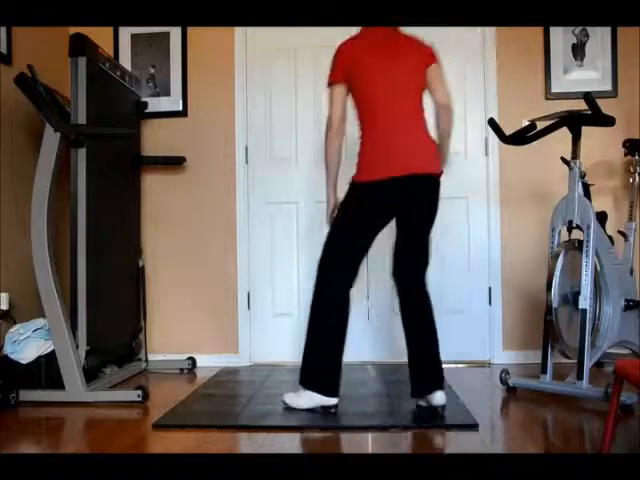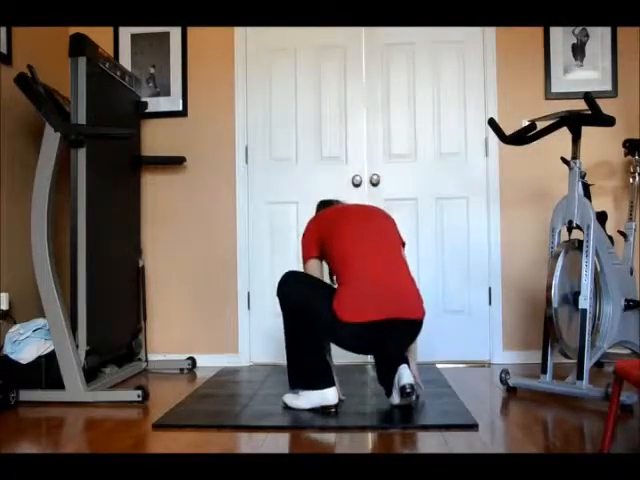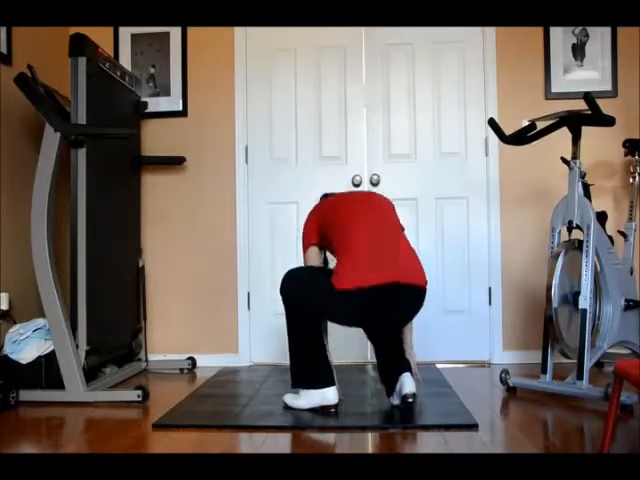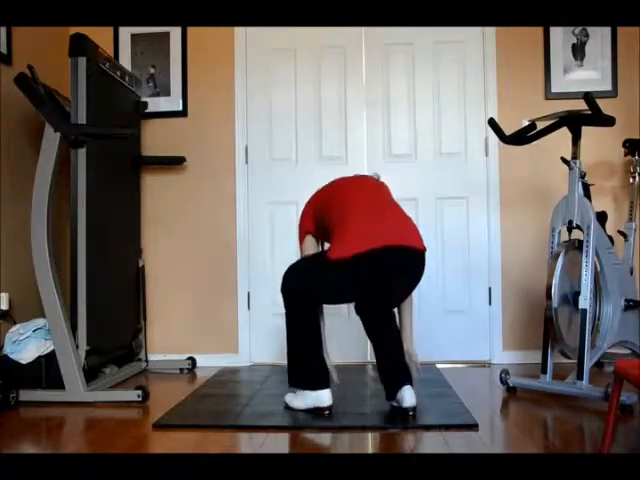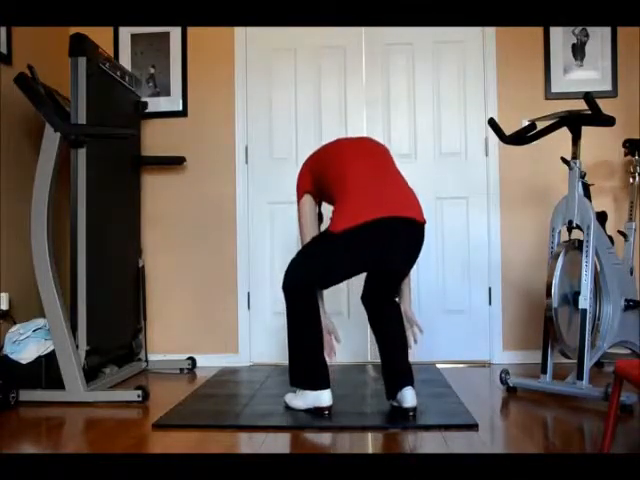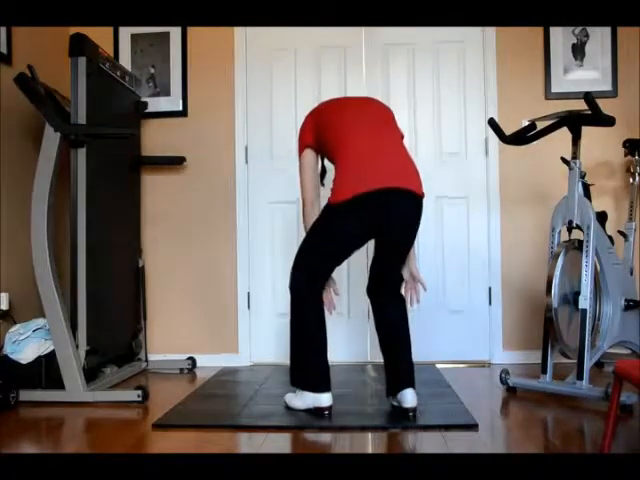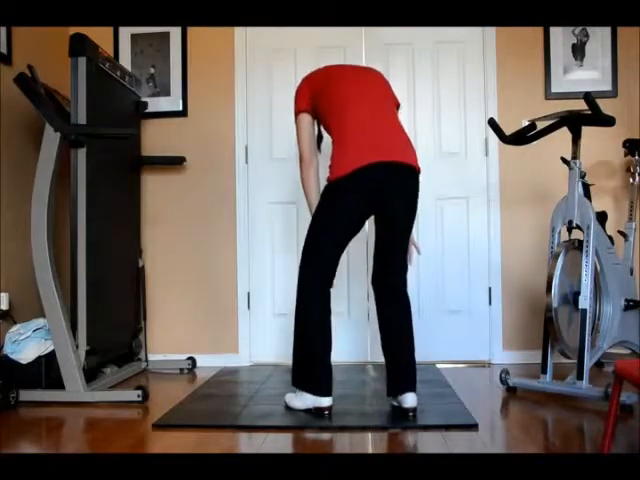
dt=0.7s
person 1, frame 1
left shoulder: (348, 49)
right shoulder: (419, 47)
left elbow: (335, 125)
right elbow: (444, 105)
left wrist: (331, 192)
right wrist: (441, 154)
left hip: (379, 175)
right hip: (426, 173)
left knee: (336, 271)
right knee: (411, 276)
left ankle: (320, 388)
right ankle: (430, 386)
person 1, frame 2
left shoulder: (316, 225)
right shoulder: (382, 216)
left elbow: (317, 295)
left wrist: (327, 360)
right wrist: (409, 360)
left hip: (358, 325)
right hip: (409, 324)
left knee: (291, 287)
left ankle: (319, 388)
right ankle: (398, 371)
person 1, frame 3
left shoulder: (318, 213)
right shoulder: (381, 202)
left elbow: (315, 285)
left wrist: (324, 354)
right wrist: (408, 350)
left hip: (359, 290)
right hip: (414, 290)
left knee: (293, 286)
left ankle: (319, 389)
right ankle: (400, 378)
person 1, frame 4
left shoulder: (314, 206)
right shoulder: (376, 186)
left elbow: (313, 279)
left wrist: (320, 351)
right wrist: (406, 338)
left hip: (358, 258)
right hip: (412, 256)
left knee: (294, 286)
right knee: (376, 307)
left ankle: (314, 389)
right ankle: (401, 388)
person 1, frame 5
left shoulder: (312, 167)
right shoulder: (376, 149)
left elbow: (311, 246)
left wrist: (321, 314)
right wrist: (405, 303)
left hip: (359, 226)
right hip: (412, 225)
left knee: (297, 284)
right knee: (380, 298)
left ankle: (315, 390)
right ankle: (403, 389)
person 1, frame 6
left shoulder: (315, 120)
right shoulder: (380, 109)
left elbow: (311, 200)
left wrist: (322, 270)
right wrist: (408, 261)
left hip: (357, 196)
right hip: (409, 194)
left knee: (305, 281)
right knee: (386, 288)
left ankle: (315, 391)
right ankle: (404, 389)
person 1, frame 7
left shoulder: (310, 85)
right shoulder: (376, 77)
left elbow: (308, 159)
left wrist: (319, 219)
right wrist: (401, 226)
left hip: (355, 173)
right hip: (405, 170)
left knee: (315, 277)
right knee: (392, 282)
left ankle: (316, 391)
right ankle: (405, 390)
